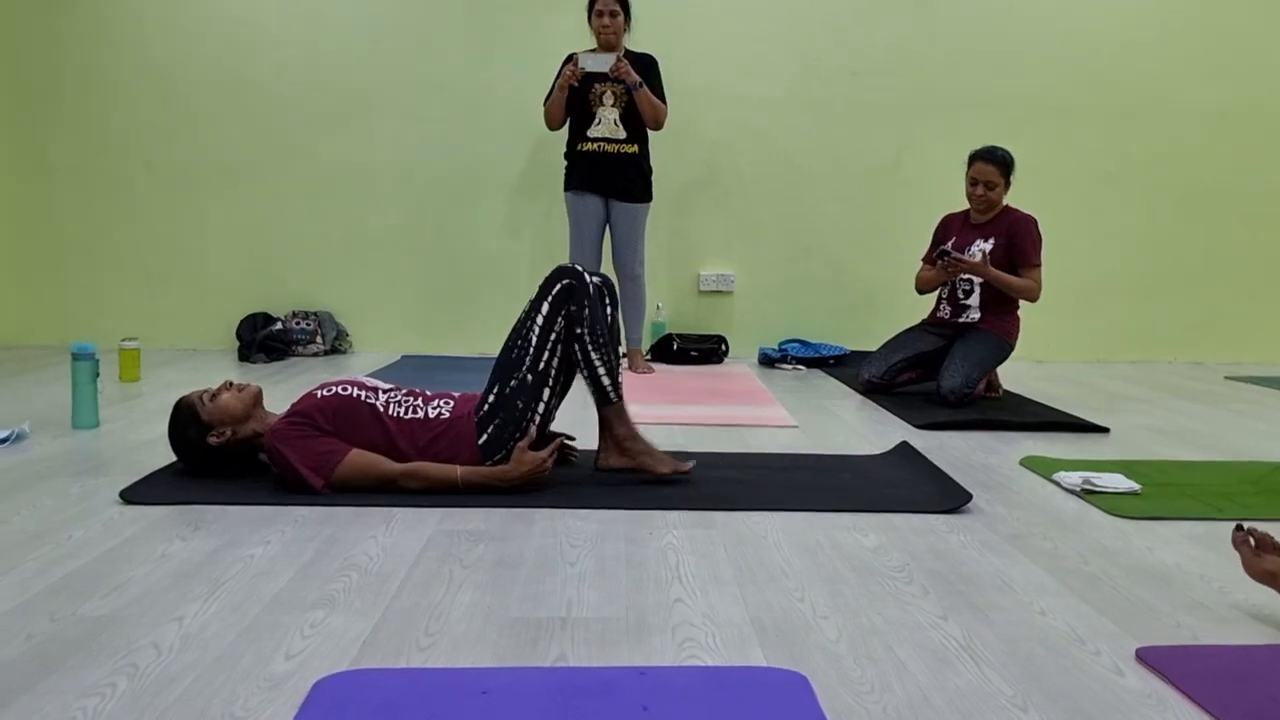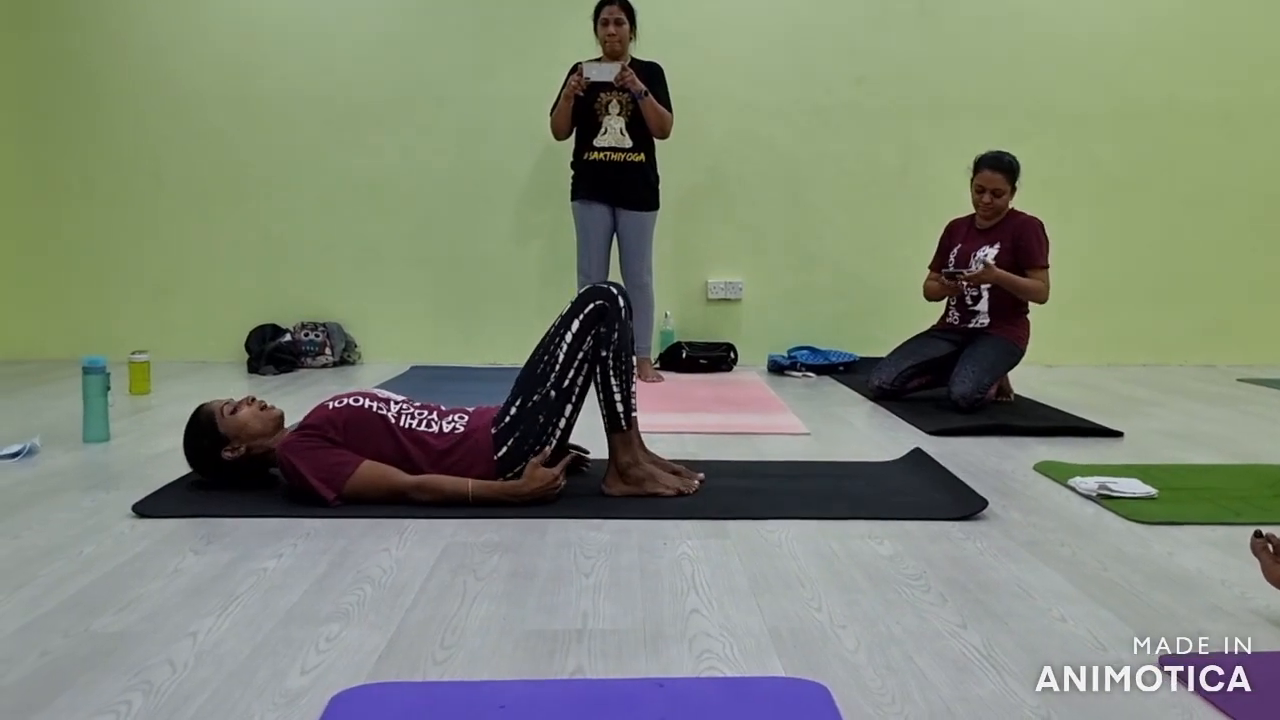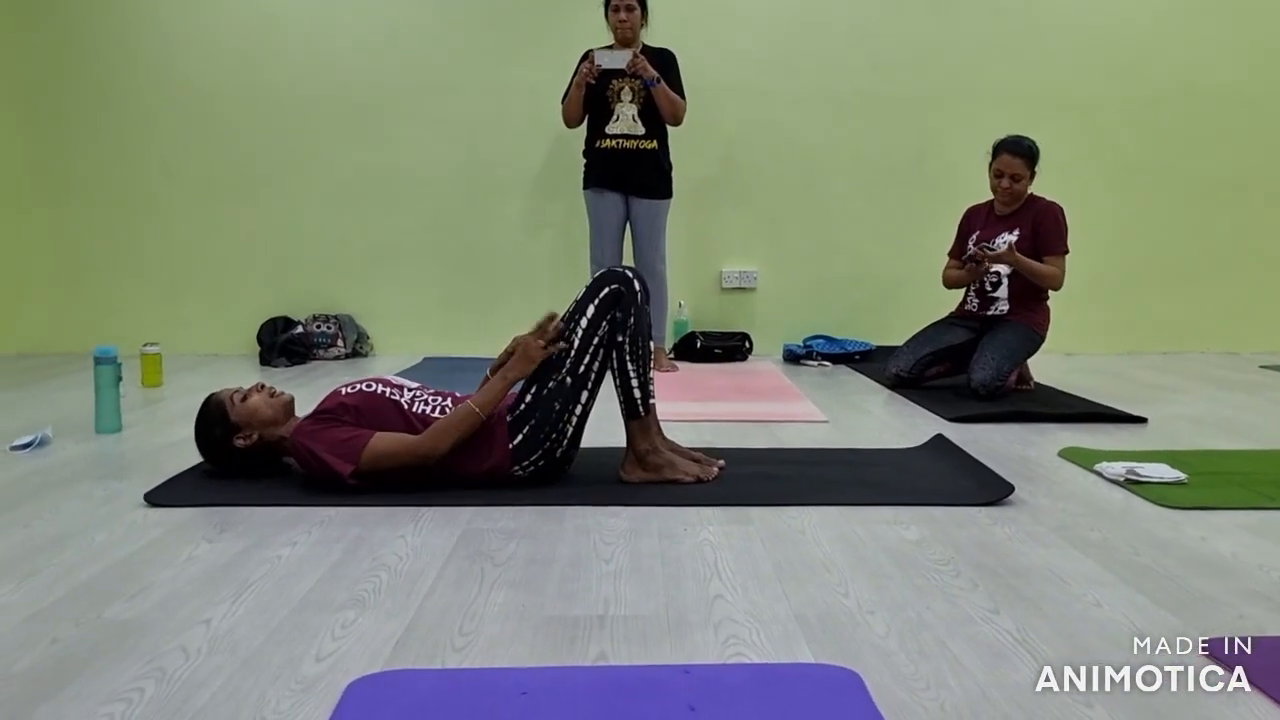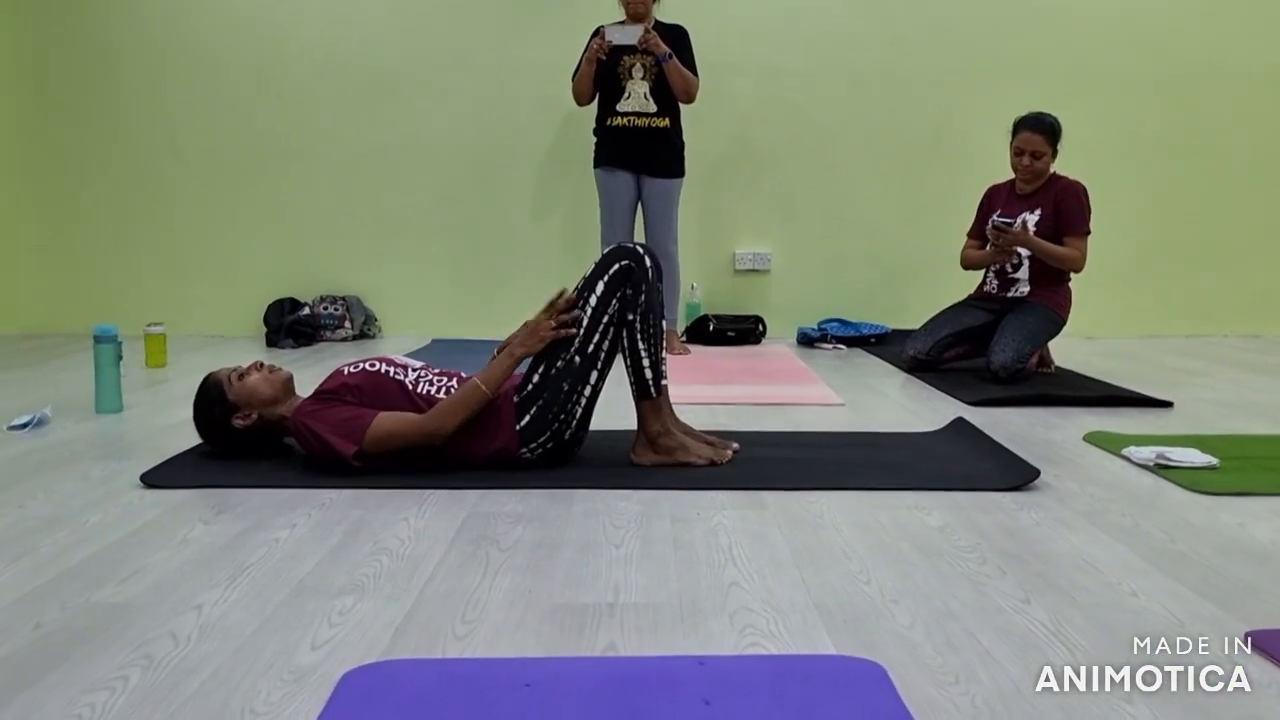
dt=1s
person 1, frame 1
left shoulder: (298, 419)
right shoulder: (289, 444)
right elbow: (400, 474)
left wrist: (537, 433)
right wrist: (503, 476)
left hip: (475, 416)
right hip: (489, 440)
left knee: (595, 287)
right knee: (567, 282)
left ankle: (615, 444)
right ankle: (622, 442)
person 1, frame 2
left shoulder: (310, 436)
right shoulder: (299, 455)
right elbow: (412, 487)
left wrist: (548, 439)
right wrist: (513, 489)
left hip: (492, 430)
right hip: (504, 454)
left knee: (607, 300)
right knee: (599, 306)
left ankle: (631, 454)
right ankle: (625, 469)
person 1, frame 3
left shoulder: (322, 426)
right shoulder: (314, 443)
right elbow: (429, 447)
left wrist: (500, 367)
right wrist: (512, 374)
left hip: (511, 424)
right hip: (523, 446)
left knee: (622, 283)
right knee: (615, 292)
left ankle: (650, 440)
right ankle: (644, 455)
person 1, frame 4
left shoulder: (325, 405)
right shoulder: (316, 423)
right elbow: (435, 427)
left wrist: (517, 343)
right wrist: (518, 350)
left hip: (519, 403)
right hip: (530, 427)
left knee: (632, 261)
right knee: (624, 270)
left ankle: (662, 422)
right ankle: (656, 437)
person 2, frame 1
left shoulder: (644, 64)
right shoulder: (574, 63)
left elbow: (658, 122)
right elbow: (552, 123)
left wrist: (633, 81)
right wrist: (562, 86)
left hip: (631, 183)
right hip: (584, 182)
left knee: (631, 269)
right knee: (582, 268)
left ankle: (635, 351)
person 2, frame 2
left shoulder: (650, 72)
right shoulder: (581, 71)
left elbow: (664, 130)
right elbow: (559, 133)
left wrist: (638, 89)
right wrist: (569, 94)
left hip: (638, 191)
right hip: (590, 190)
left knee: (639, 277)
right knee: (591, 277)
left ankle: (644, 359)
person 2, frame 3
left shoulder: (662, 59)
right shoulder: (592, 59)
left elbow: (676, 116)
right elbow: (571, 120)
left wrist: (651, 76)
right wrist: (580, 82)
left hip: (651, 179)
right hip: (603, 179)
left knee: (652, 264)
right knee: (604, 265)
left ankle: (658, 347)
person 2, frame 4
left shoulder: (674, 34)
right shoulder: (604, 35)
left elbow: (689, 94)
right elbow: (581, 97)
left wrist: (663, 52)
right wrist: (591, 59)
left hip: (663, 158)
right hip: (614, 158)
left knee: (664, 246)
right knee: (615, 246)
left ankle: (670, 330)
person 3, frame 1
left shoulder: (1020, 225)
right shoulder: (950, 223)
left elbow: (1032, 290)
right elbow: (920, 285)
left wrist: (986, 272)
right wrist: (941, 273)
left hip: (990, 328)
right hip: (941, 324)
left knee: (953, 389)
right knee: (870, 377)
left ankle: (980, 374)
right ankle: (952, 364)
person 3, frame 2
left shoulder: (1026, 228)
right shoulder: (955, 228)
left elbow: (1041, 292)
right elbow: (928, 289)
left wrist: (997, 276)
right wrist: (945, 287)
left hip: (1001, 333)
right hip: (952, 330)
left knee: (964, 394)
right knee: (880, 383)
left ankle: (991, 379)
right ankle: (962, 370)
person 3, frame 3
left shoulder: (1046, 213)
right shoulder: (974, 215)
left elbow: (1056, 279)
right elbow: (948, 277)
left wrist: (1014, 260)
right wrist: (969, 274)
left hip: (1020, 320)
right hip: (970, 317)
left knee: (984, 382)
right knee: (898, 370)
left ankle: (1012, 367)
right ankle: (980, 357)
person 3, frame 4
left shoulder: (1069, 193)
right shoulder: (995, 194)
left elbow: (1077, 261)
right elbow: (966, 257)
left wrist: (1027, 241)
right wrist: (993, 255)
left hip: (1041, 303)
right hip: (989, 299)
left knee: (1003, 365)
right knee: (915, 353)
left ankle: (1031, 350)
right ankle: (1000, 339)
